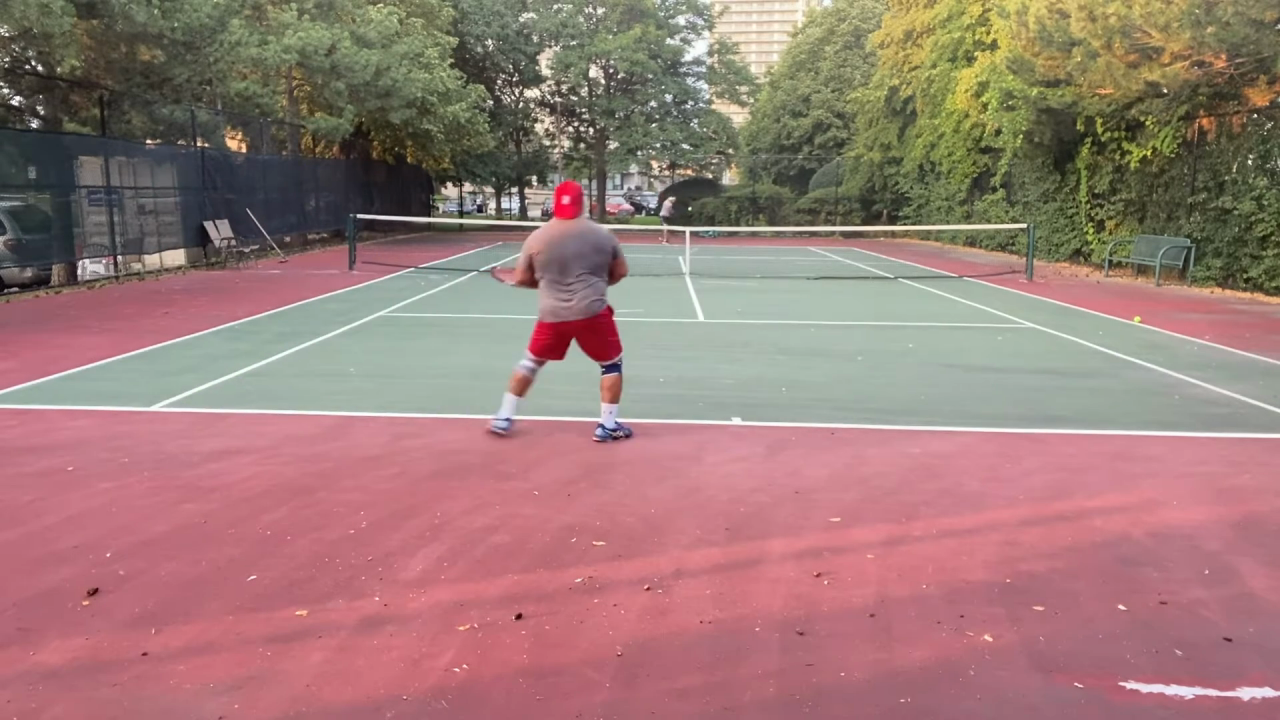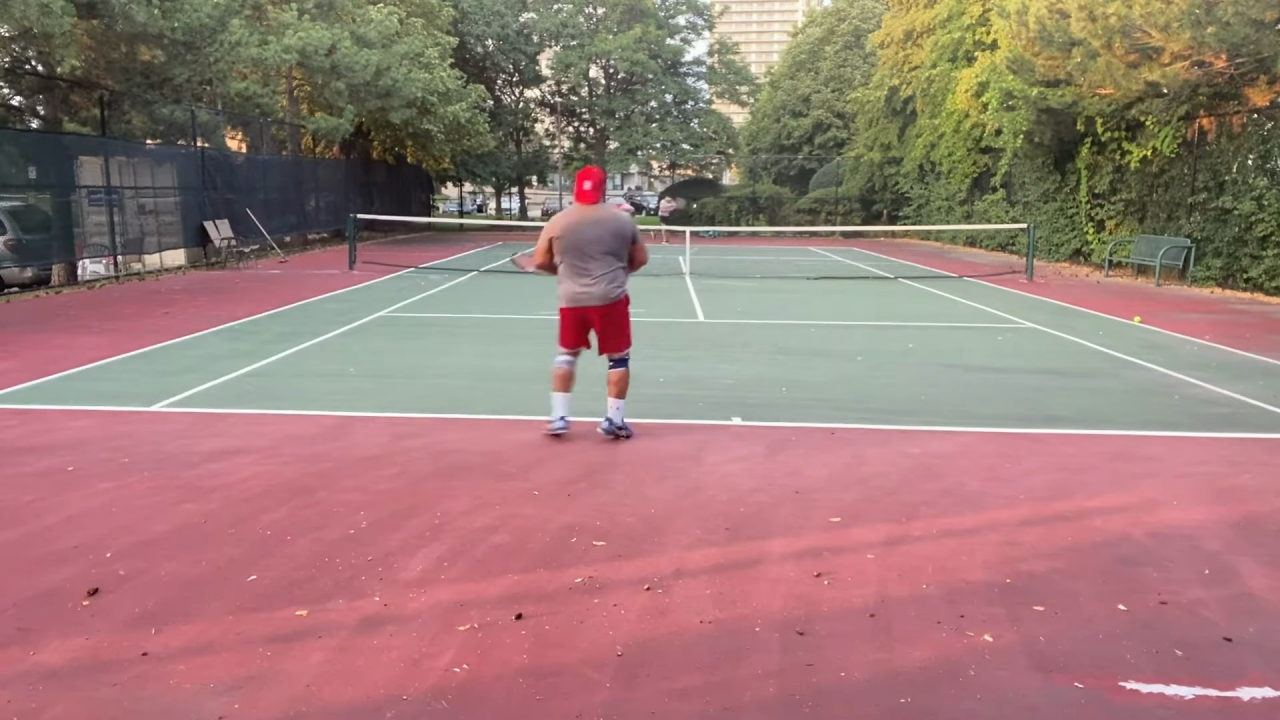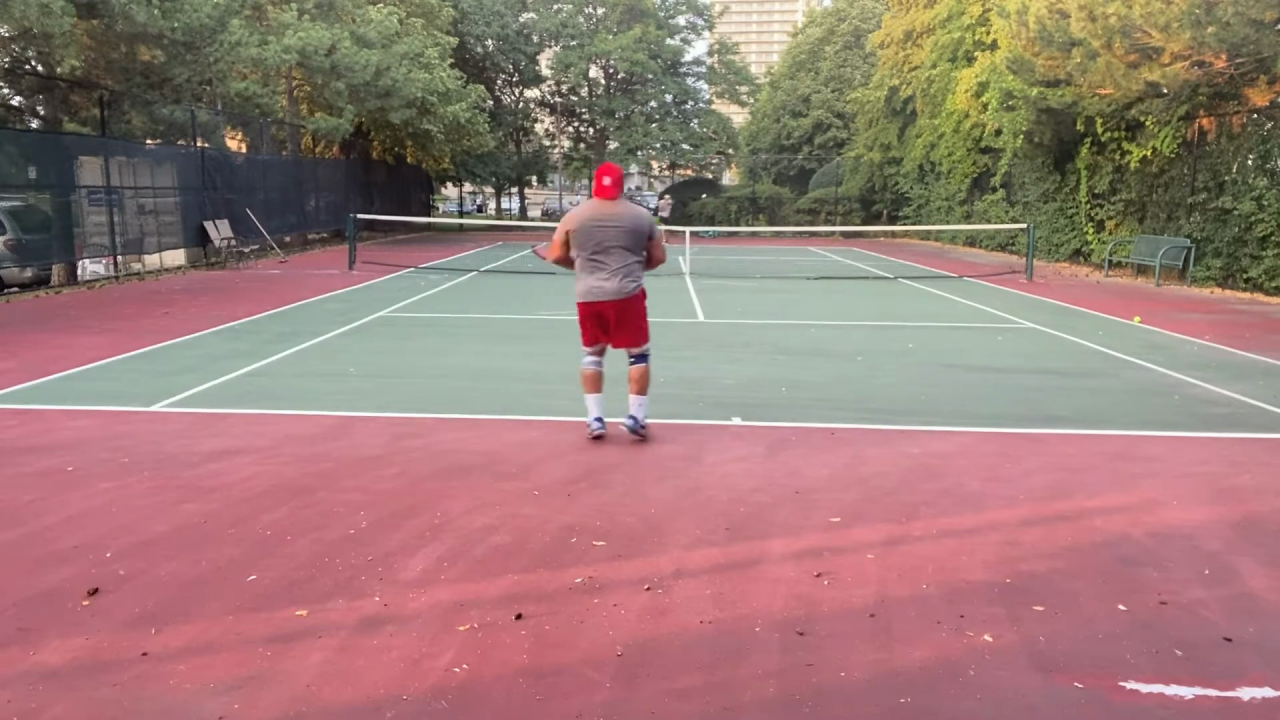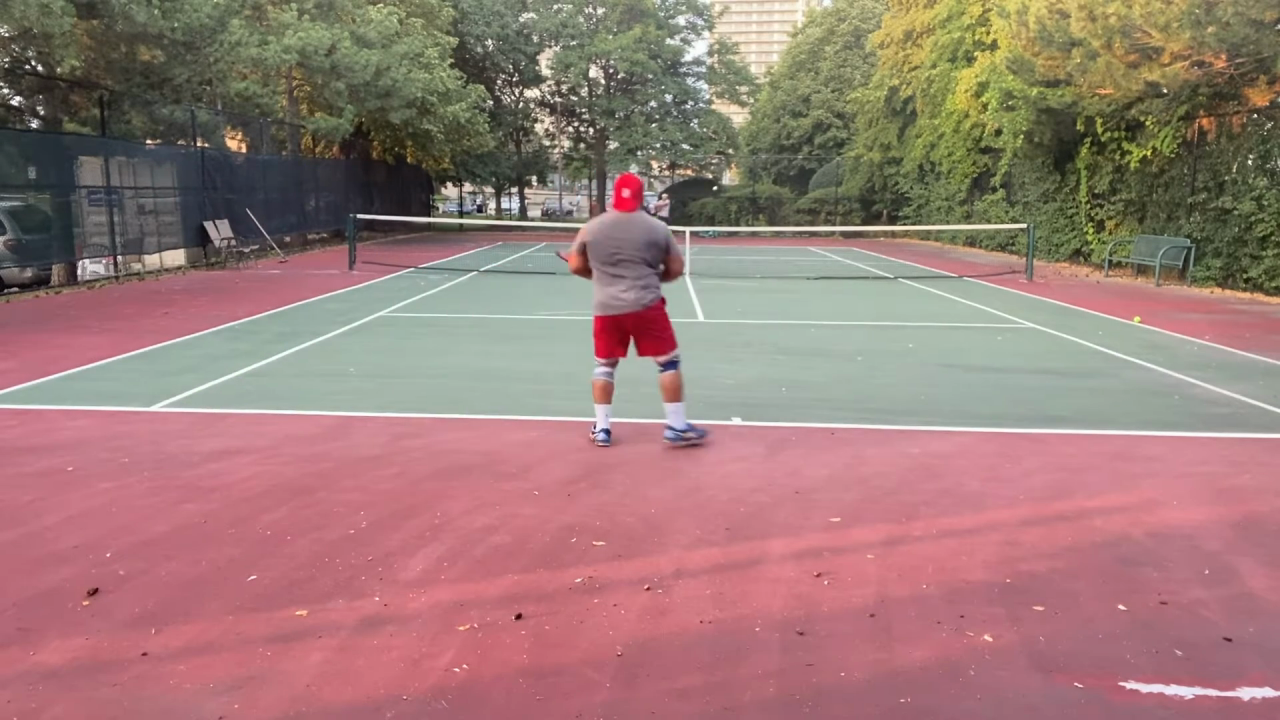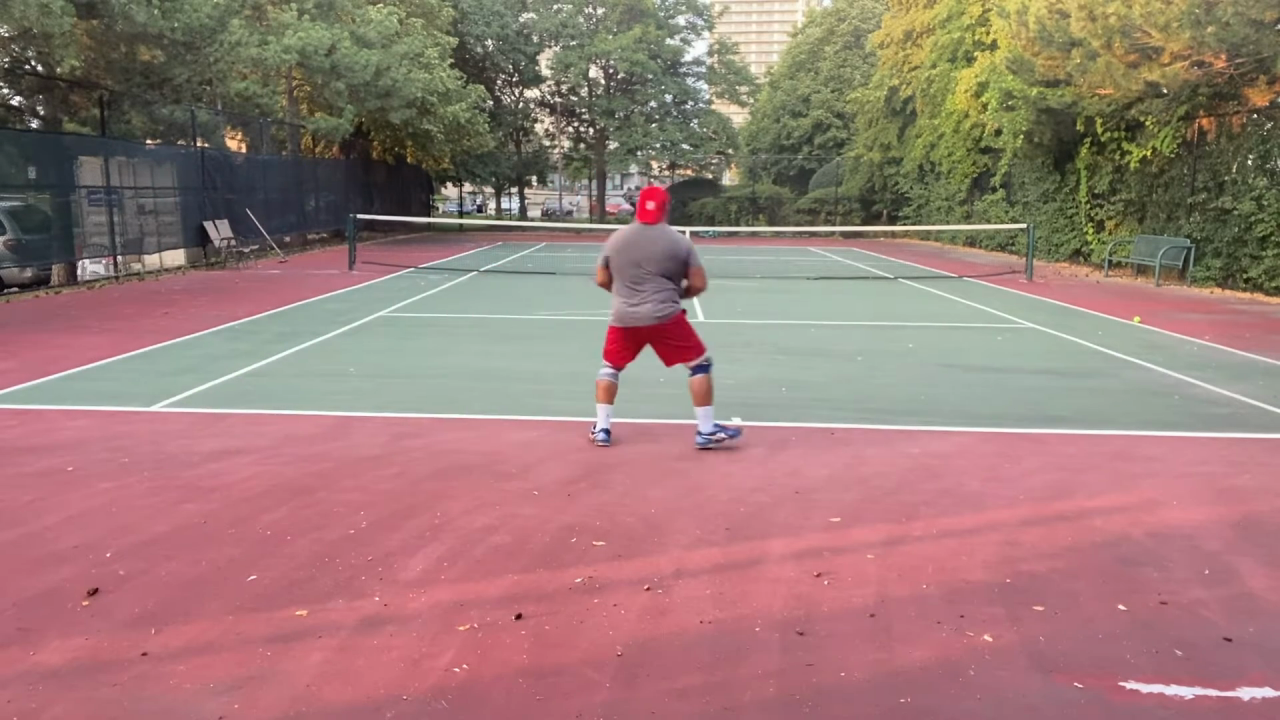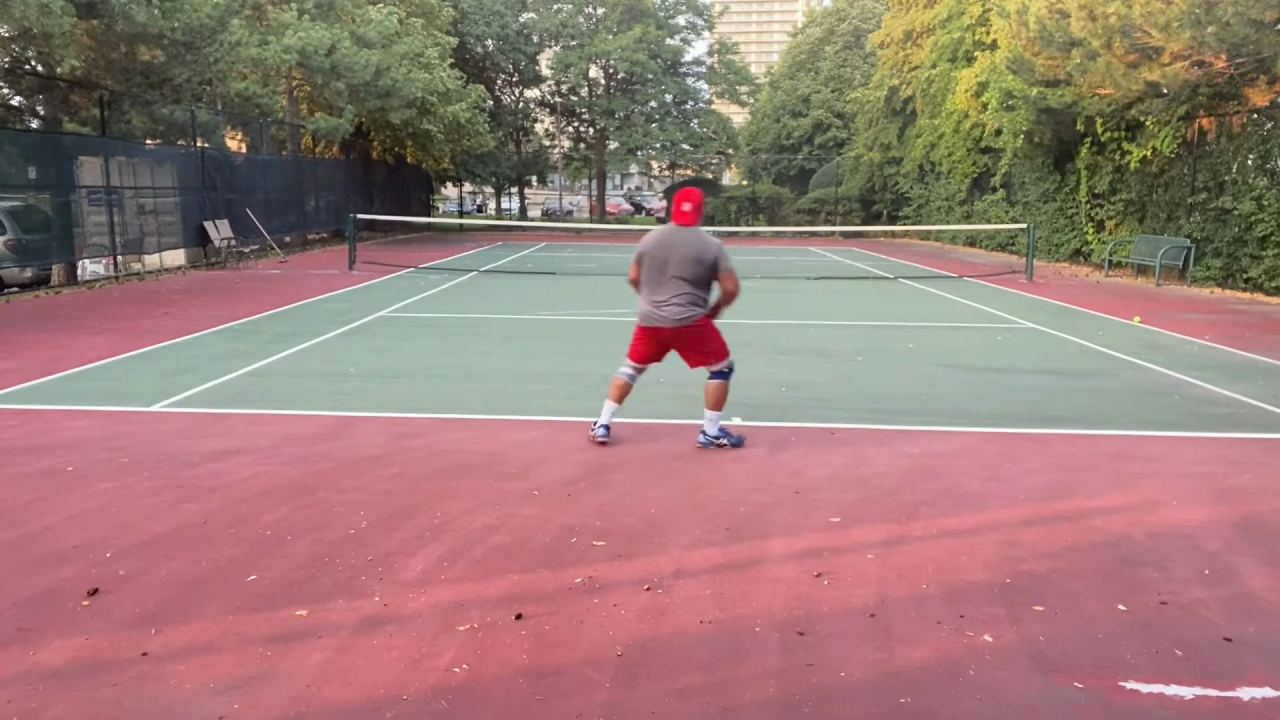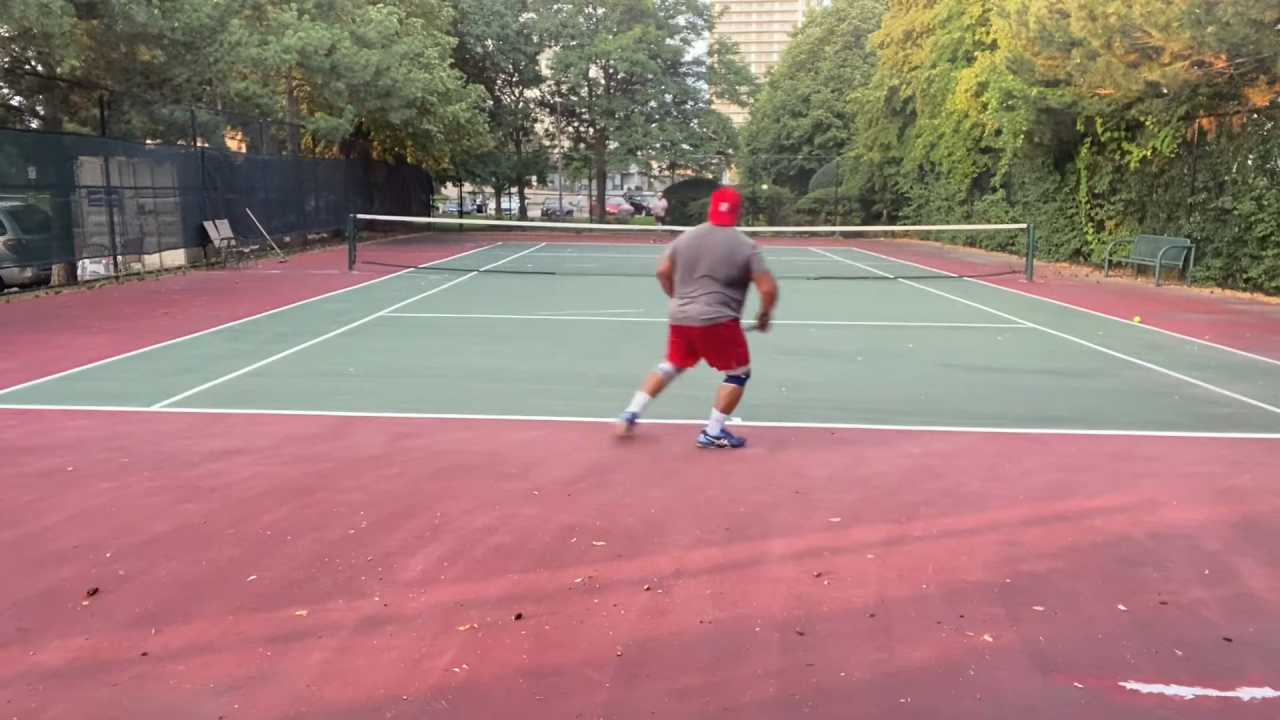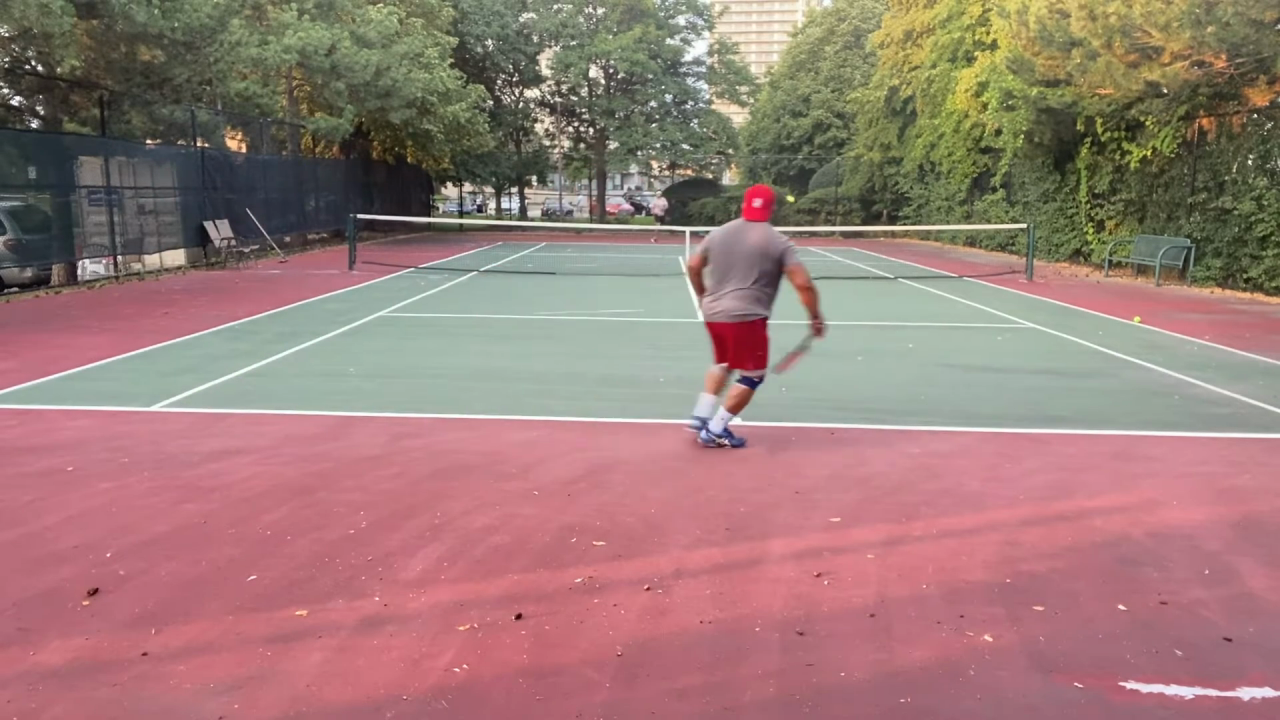
dt=0.1s
person 1, frame 1
left shoulder: (537, 238)
right shoulder: (603, 234)
left elbow: (520, 279)
right elbow: (620, 272)
left hip: (553, 315)
right hip: (592, 312)
left knee: (532, 360)
right knee: (612, 364)
left ankle: (503, 418)
right ankle: (608, 425)
person 1, frame 2
left shoulder: (558, 222)
right shoulder: (623, 220)
left elbow: (540, 262)
right elbow: (641, 259)
left hip: (572, 301)
right hip: (610, 299)
left knee: (566, 355)
right knee: (619, 358)
left ankle: (558, 418)
right ankle: (614, 419)
person 1, frame 3
left shoulder: (575, 216)
right shoulder: (641, 216)
left elbow: (555, 255)
right elbow: (658, 257)
left hip: (589, 296)
right hip: (627, 294)
left knee: (593, 353)
right knee: (638, 355)
left ankle: (595, 419)
right ankle: (636, 416)
person 1, frame 4
left shoulder: (591, 227)
right shoulder: (657, 229)
left elbow: (575, 267)
right elbow: (676, 270)
left hip: (607, 309)
right hip: (645, 306)
left knee: (605, 365)
right knee: (669, 361)
left ankle: (602, 429)
right ankle: (677, 427)
person 1, frame 5
left shoulder: (616, 239)
right shoulder: (680, 242)
left elbow: (602, 281)
right elbow: (698, 285)
left hip: (624, 319)
right hip: (665, 317)
left knee: (610, 367)
right knee: (700, 365)
left ankle: (602, 429)
right ankle: (707, 431)
person 1, frame 6
left shoulder: (650, 238)
right shoulder: (712, 245)
left elbow: (634, 278)
right elbow: (731, 288)
right wrist: (716, 308)
left hip: (650, 320)
right hip: (690, 321)
left knee: (631, 367)
right knee: (722, 369)
left ankle: (602, 425)
right ankle: (711, 432)
person 1, frame 7
left shoulder: (686, 238)
right shoulder: (746, 246)
left elbow: (663, 272)
right elbow: (769, 289)
right wrist: (764, 316)
left hip: (681, 318)
right hip: (718, 321)
left knee: (672, 366)
right knee: (738, 374)
left ankle: (631, 414)
right ankle: (713, 433)
person 1, frame 8
left shoulder: (719, 233)
right shoulder: (779, 242)
left elbow: (694, 267)
right elbow: (803, 283)
left wrist: (702, 296)
right wrist: (816, 318)
left hip: (714, 314)
right hip: (745, 318)
left knee: (723, 364)
right knee: (751, 376)
left ankle: (702, 417)
right ankle: (715, 430)
